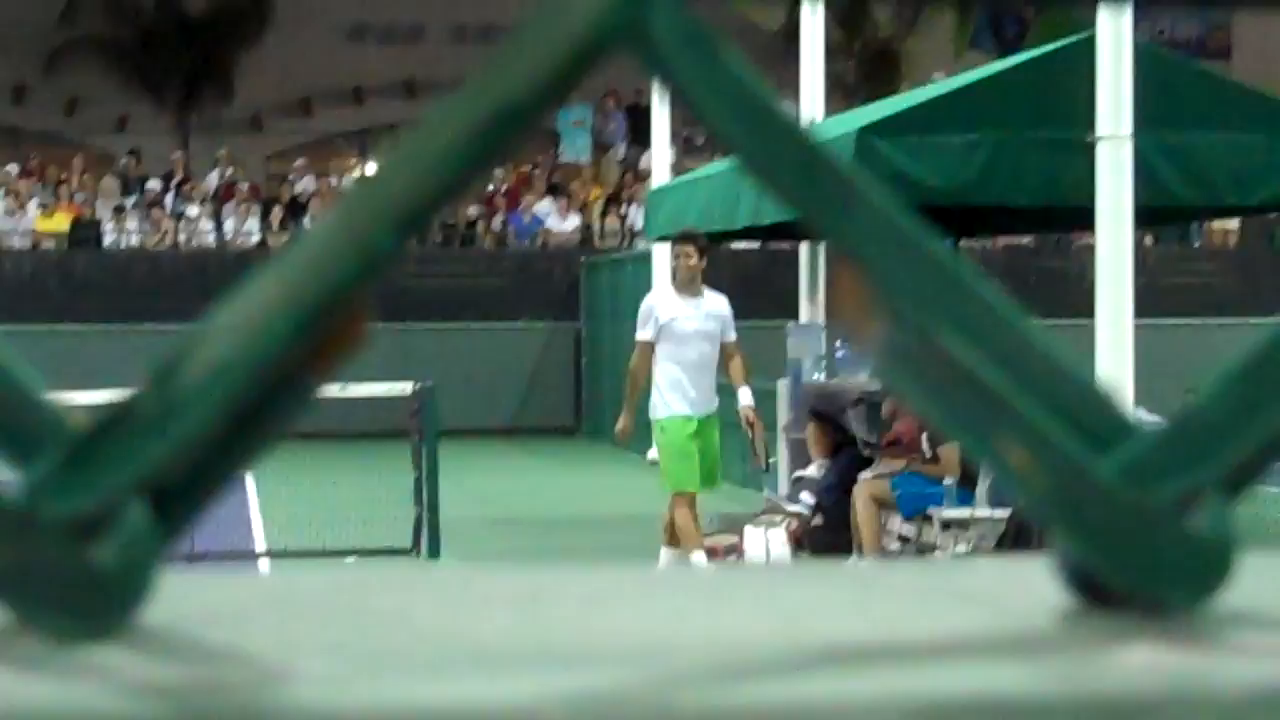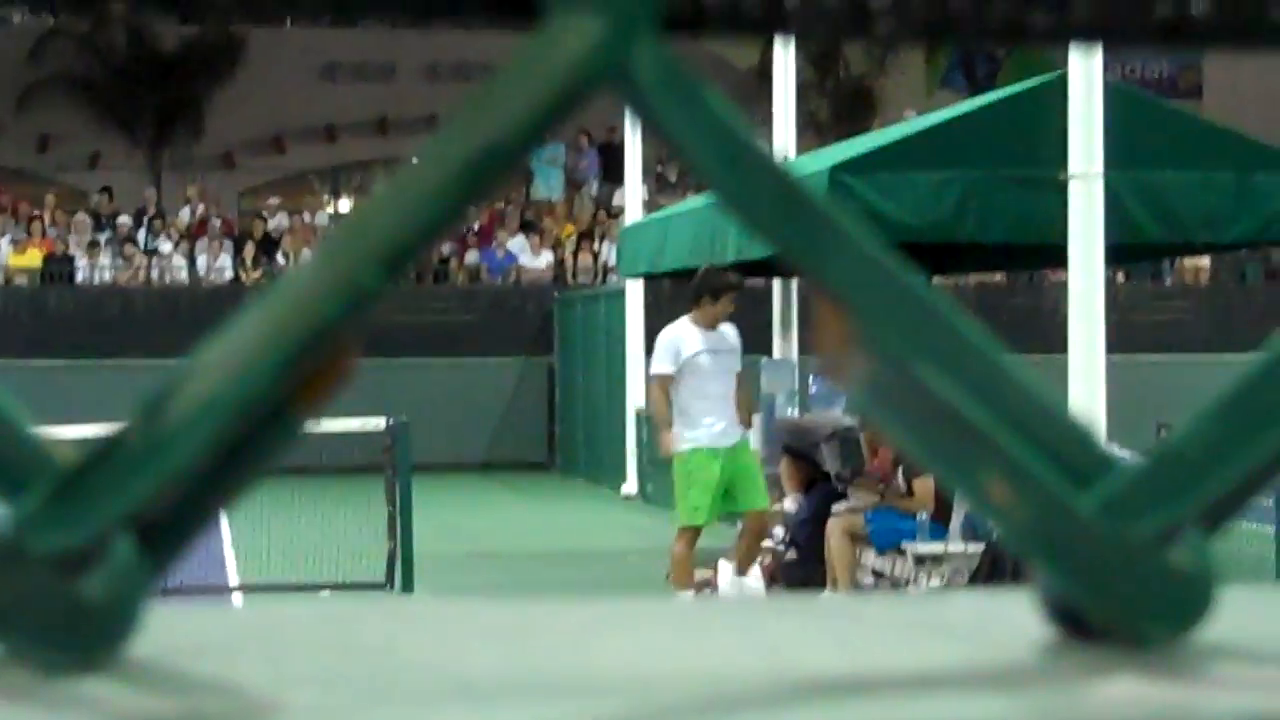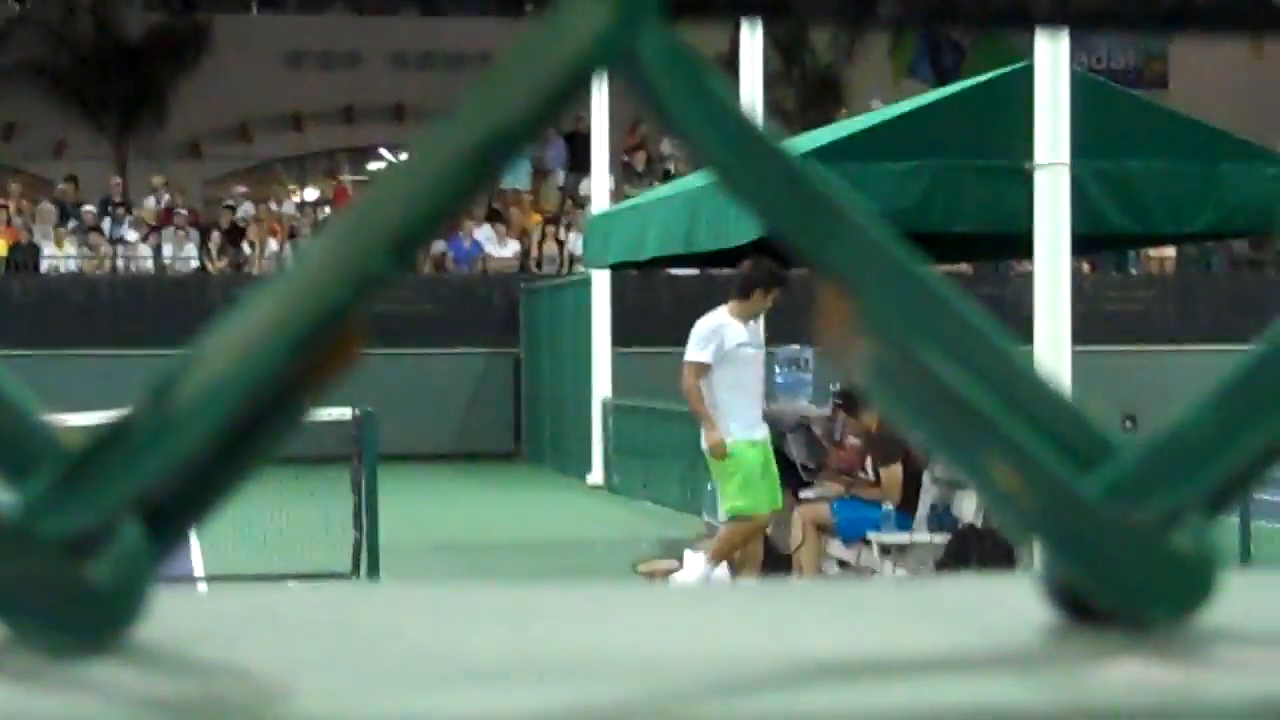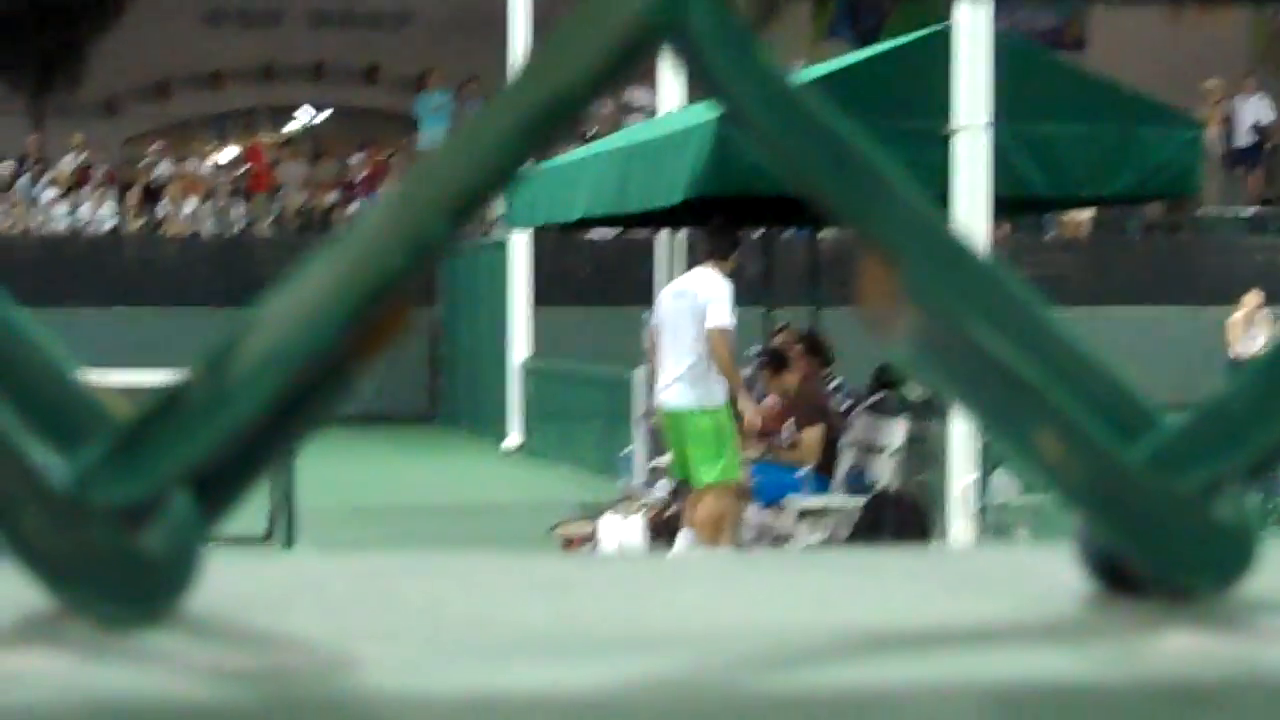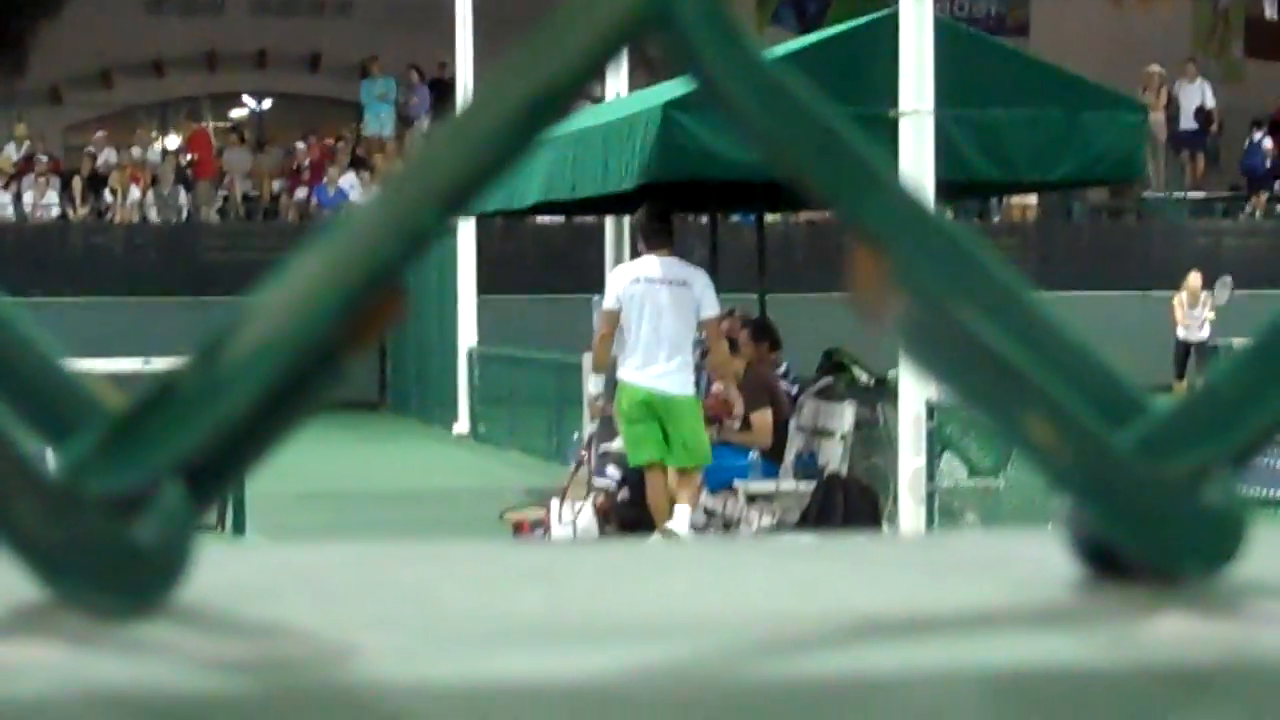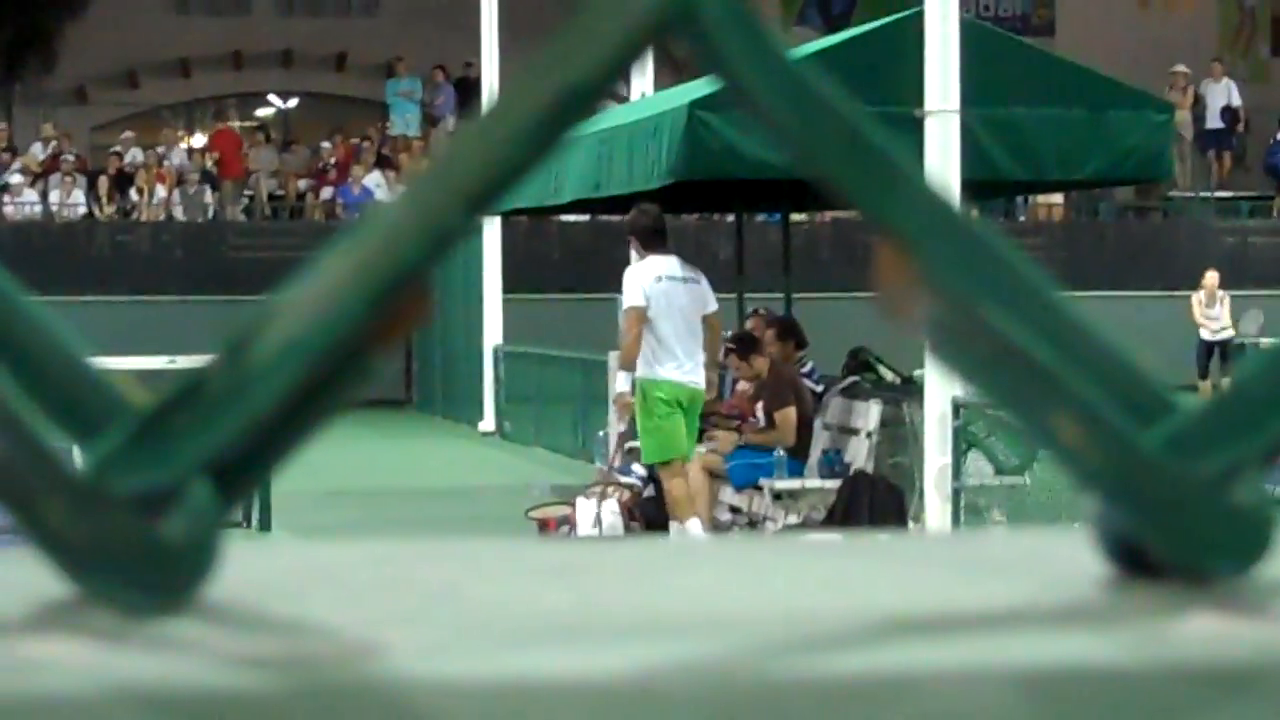
dt=0.4s
person 1, frame 1
left shoulder: (720, 304)
right shoulder: (656, 302)
left elbow: (732, 357)
right elbow: (641, 360)
left wrist: (745, 397)
right wrist: (627, 411)
left hip: (708, 413)
right hip: (673, 413)
left knee: (686, 495)
right knee: (683, 494)
left ankle: (667, 562)
right ankle: (702, 570)
person 1, frame 2
left shoulder: (731, 334)
right shoulder: (674, 336)
right elbow: (657, 389)
left wrist: (749, 432)
right wrist: (666, 432)
left hip: (735, 443)
right hip: (695, 448)
left knee: (759, 515)
right knee: (690, 529)
left ankle: (736, 582)
person 1, frame 3
left shoulder: (753, 327)
right shoulder: (714, 325)
right elbow: (690, 379)
right wrist: (711, 428)
left hip: (755, 437)
right hip: (728, 441)
left knee: (760, 519)
right knee: (753, 516)
right ankle: (700, 567)
person 1, frame 4
left shoulder: (673, 288)
right shoulder: (718, 287)
left elbow: (656, 348)
right elbow: (718, 347)
left wrist: (659, 397)
right wrist: (742, 398)
left hip: (669, 400)
right hip: (701, 402)
left knee: (700, 484)
right knee: (717, 486)
left ankle: (684, 549)
person 1, frame 5
left shoulder: (623, 275)
right shoulder: (696, 277)
left elbow: (604, 334)
right elbow: (716, 339)
left wrist: (596, 384)
left hip: (634, 386)
right hip: (679, 388)
left knee: (653, 468)
right knee: (690, 467)
right ankle: (681, 518)
person 1, frame 6
left shoulder: (638, 273)
right shoulder: (694, 273)
left elbow: (632, 331)
right elbow: (713, 329)
left wrist: (622, 383)
right wrist: (711, 370)
left hip: (657, 382)
right hip: (694, 382)
left knee: (666, 467)
right knee: (677, 462)
left ankle: (695, 538)
right ankle: (685, 534)
